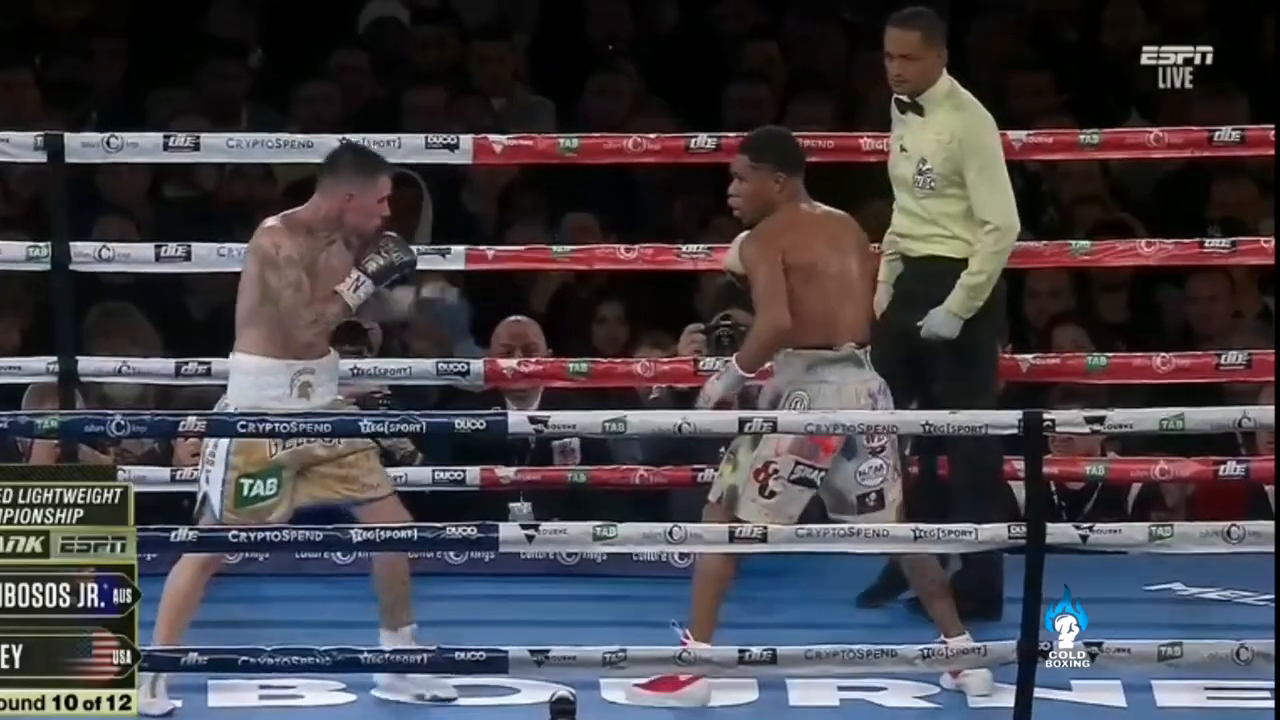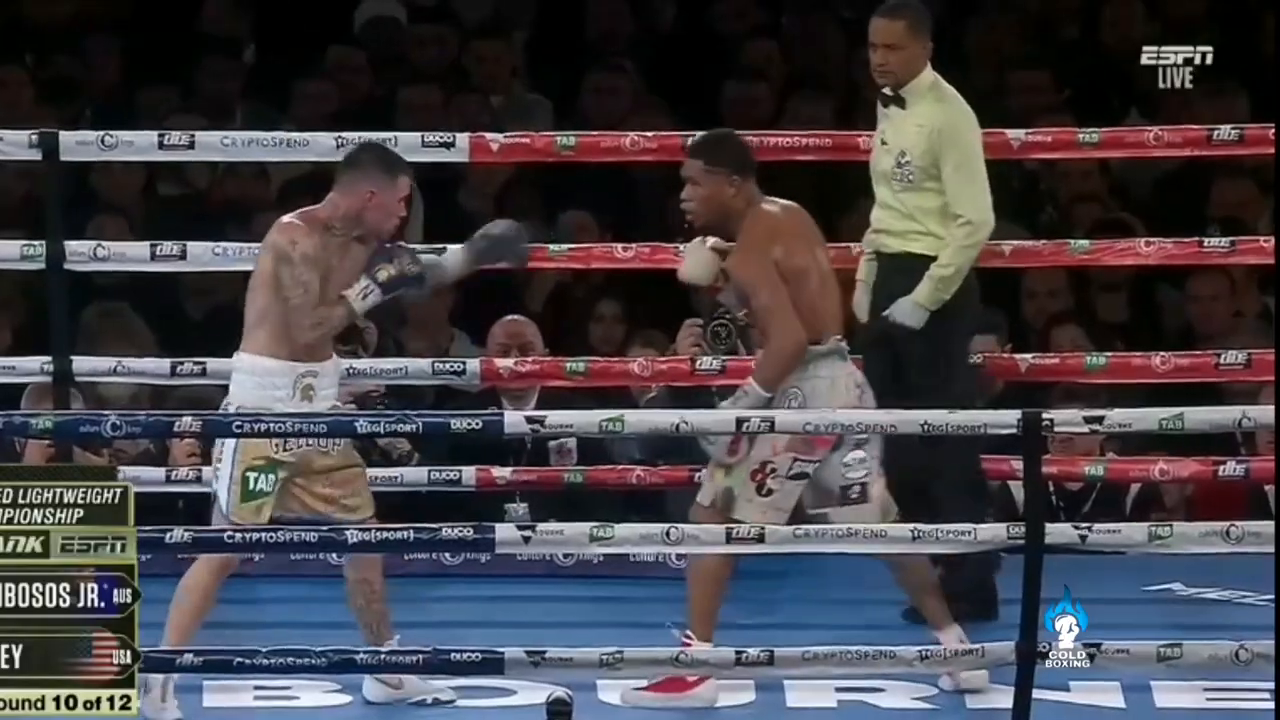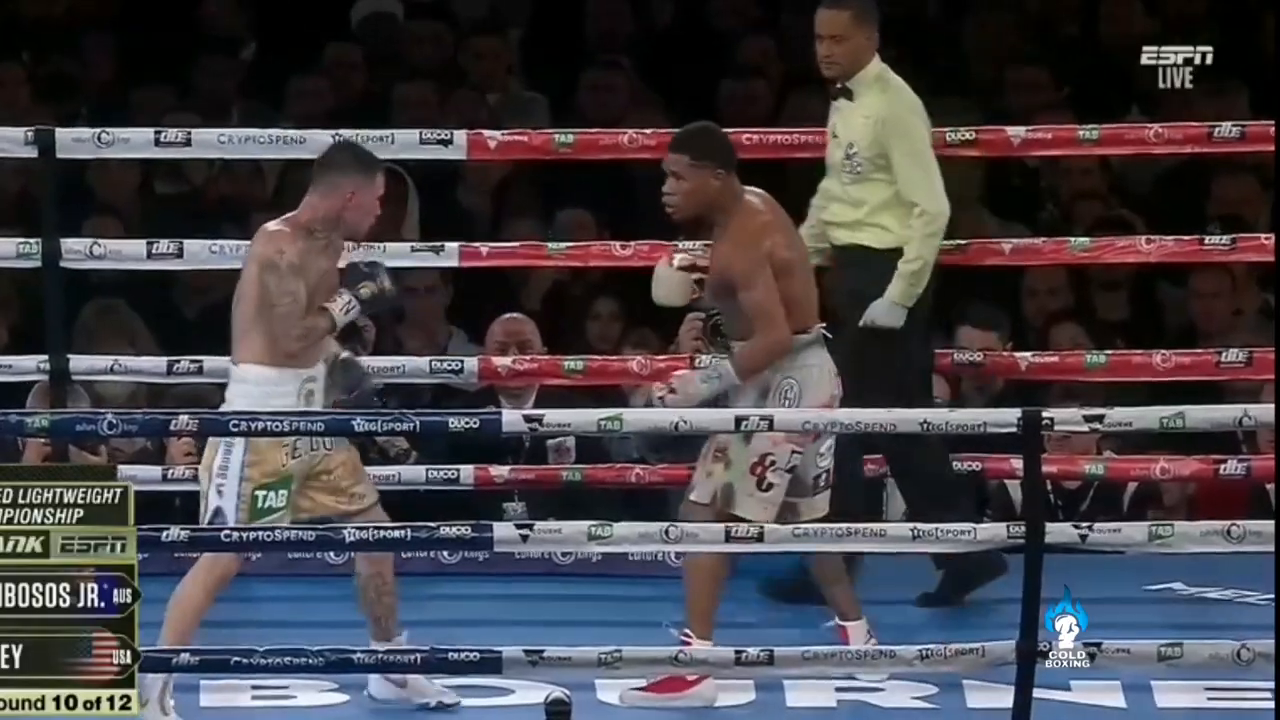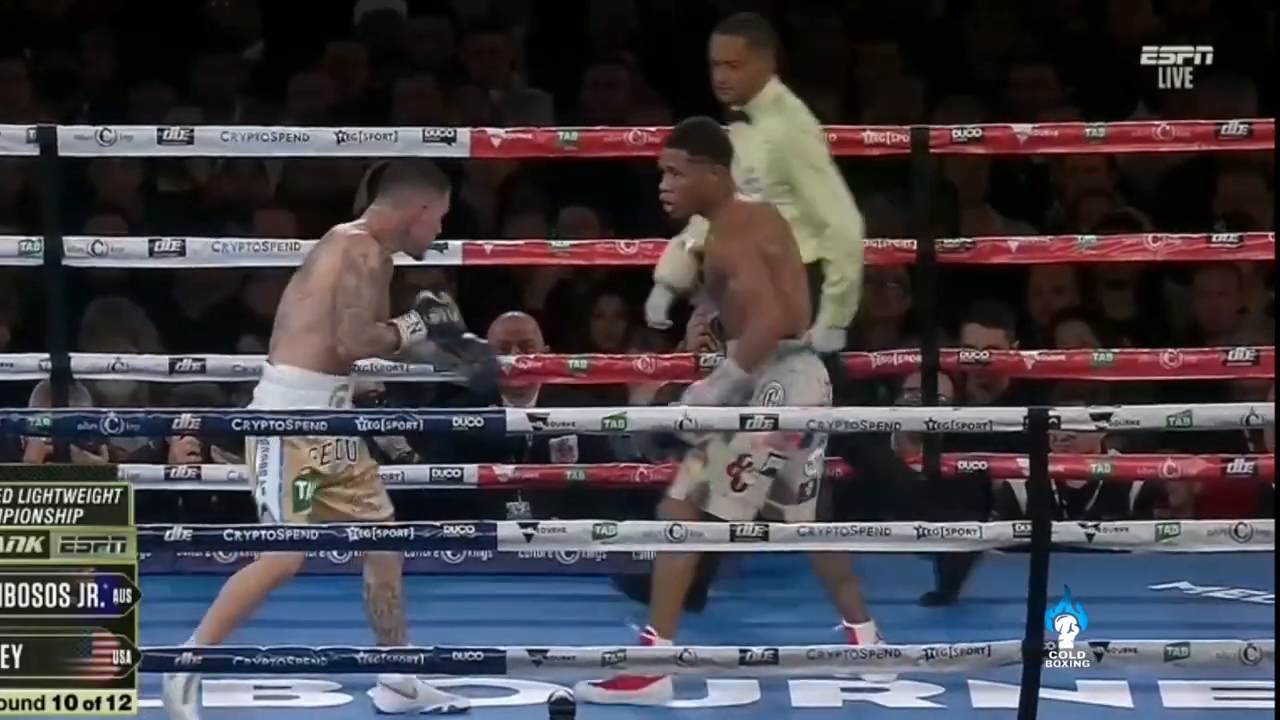
dt=0.3s
person 1, frame 1
left shoulder: (968, 121)
right shoulder: (901, 111)
left elbow: (1001, 226)
left wrist: (957, 308)
right wrist: (885, 281)
left hip: (959, 283)
right hip: (912, 280)
left knee: (966, 434)
left ankle: (977, 581)
person 1, frame 2
left shoulder: (948, 114)
right shoulder: (887, 106)
left elbow: (975, 220)
left wrist: (925, 298)
right wrist: (866, 280)
left hip: (935, 282)
right hip: (892, 276)
left knee: (942, 433)
right knee: (893, 430)
left ankle: (969, 582)
right ankle: (951, 563)
person 1, frame 3
left shoulder: (894, 104)
right shoulder: (844, 101)
left elbow: (931, 209)
left wrist: (898, 295)
left hip: (881, 271)
right hip: (852, 267)
left knee: (852, 418)
right ankle: (967, 552)
person 1, frame 4
left shoulder: (792, 128)
right shoulder: (737, 126)
left elbow: (844, 226)
left wrist: (833, 320)
right wrist: (667, 281)
left hip: (797, 290)
person 2, frame 1
left shoulder: (765, 239)
right shoulder: (847, 227)
left elbow: (776, 323)
left wrist: (727, 377)
left hip: (807, 390)
right hip: (863, 384)
left knee: (722, 521)
right knee: (892, 527)
left ankle: (691, 669)
right ankle: (963, 653)
person 2, frame 2
left shoulder: (748, 250)
right shoulder: (788, 214)
left elbow: (789, 337)
left wrist: (741, 404)
right wrist: (723, 279)
left hip: (801, 388)
right hip: (841, 379)
left knee: (710, 519)
right knee: (875, 524)
left ankle: (695, 670)
right ankle: (957, 649)
person 2, frame 3
left shoulder: (738, 243)
right shoulder: (753, 205)
left elbow: (775, 334)
left wrist: (704, 383)
right wrist: (701, 286)
left hip: (781, 380)
right hip: (804, 374)
left knee: (706, 515)
right knee: (803, 515)
left ankle: (693, 668)
right ankle: (857, 637)
person 2, frame 4
left shoulder: (730, 237)
right shoulder: (758, 214)
left elbow: (771, 319)
left wrist: (719, 385)
right wrist: (700, 278)
left hip: (771, 383)
right hip: (797, 378)
left knee: (680, 516)
right knee: (799, 517)
left ankle: (651, 665)
person 3, frame 1
left shoulder: (344, 240)
right shoulder: (279, 239)
left elbow: (371, 302)
right elbow: (303, 327)
left wrist: (416, 302)
right wrist: (364, 276)
left hip: (319, 399)
right hip: (260, 405)
left knee: (390, 520)
right knee: (214, 545)
right ankle: (151, 674)
person 3, frame 2
left shoulder: (359, 241)
right shoulder: (295, 235)
left elbow: (415, 272)
right elbow: (305, 329)
left wrist: (475, 251)
right wrist: (373, 285)
left hip: (319, 405)
right hip: (264, 404)
right knee: (227, 547)
left ankle: (386, 672)
person 3, frame 3
left shoulder: (325, 242)
right shoulder: (282, 243)
right elbow: (292, 337)
left wrist: (338, 360)
right wrist: (355, 298)
left hip: (311, 414)
right hip: (262, 415)
left knee: (373, 530)
right knee: (225, 556)
left ankle: (392, 669)
person 3, frame 4
left shoulder: (366, 248)
right shoulder: (361, 248)
left elbow: (364, 331)
right elbow: (350, 341)
left wrist: (448, 337)
right wrist: (420, 324)
left hip: (329, 418)
right hip: (289, 414)
left knee: (384, 543)
right knee: (282, 558)
right ankle: (185, 669)
